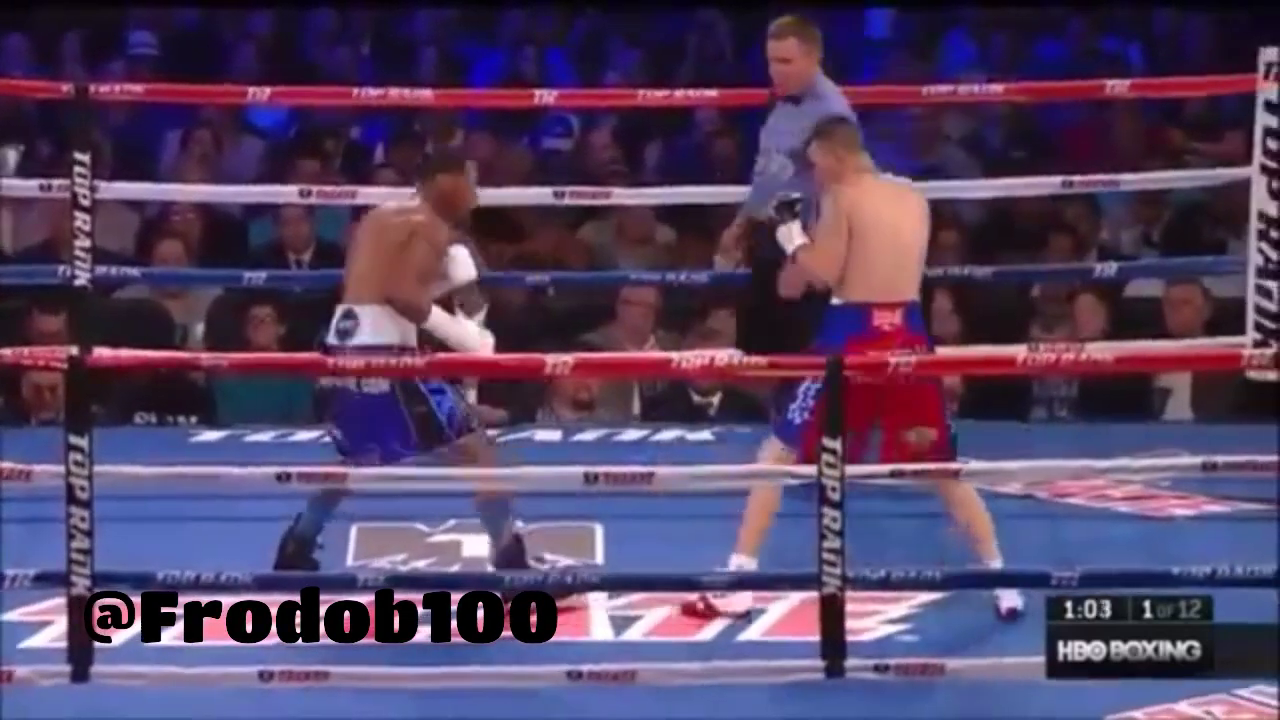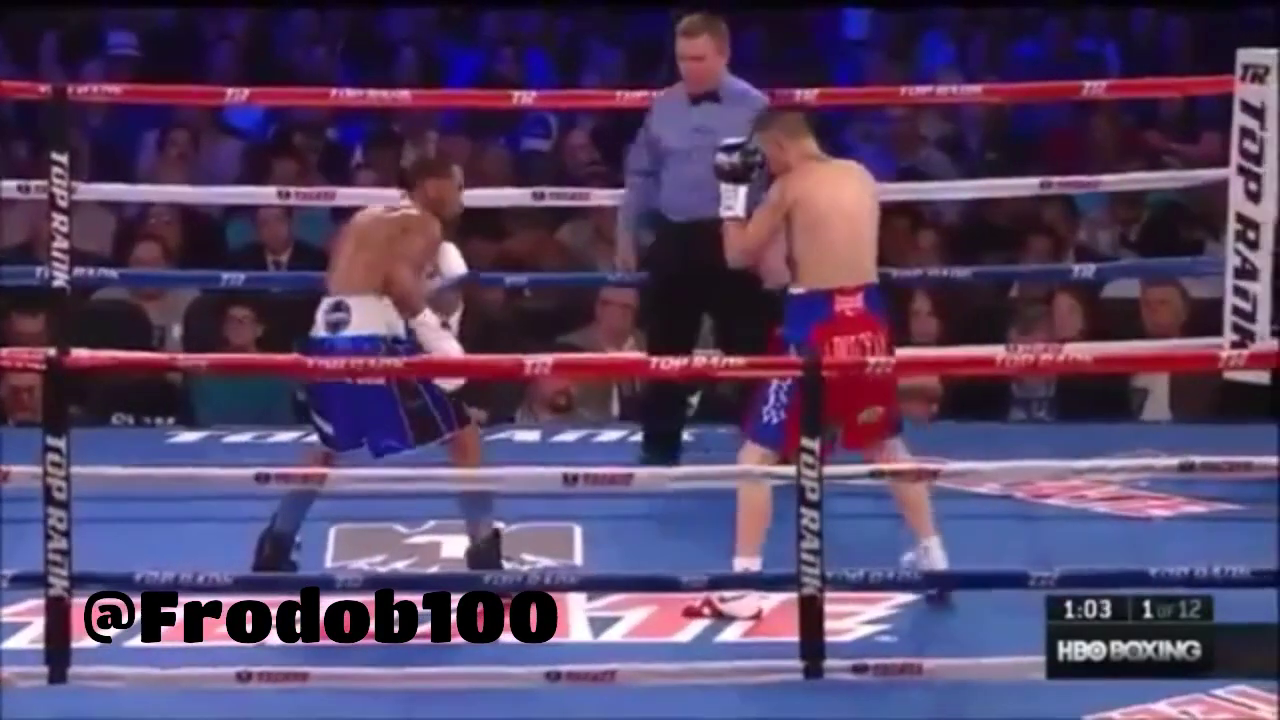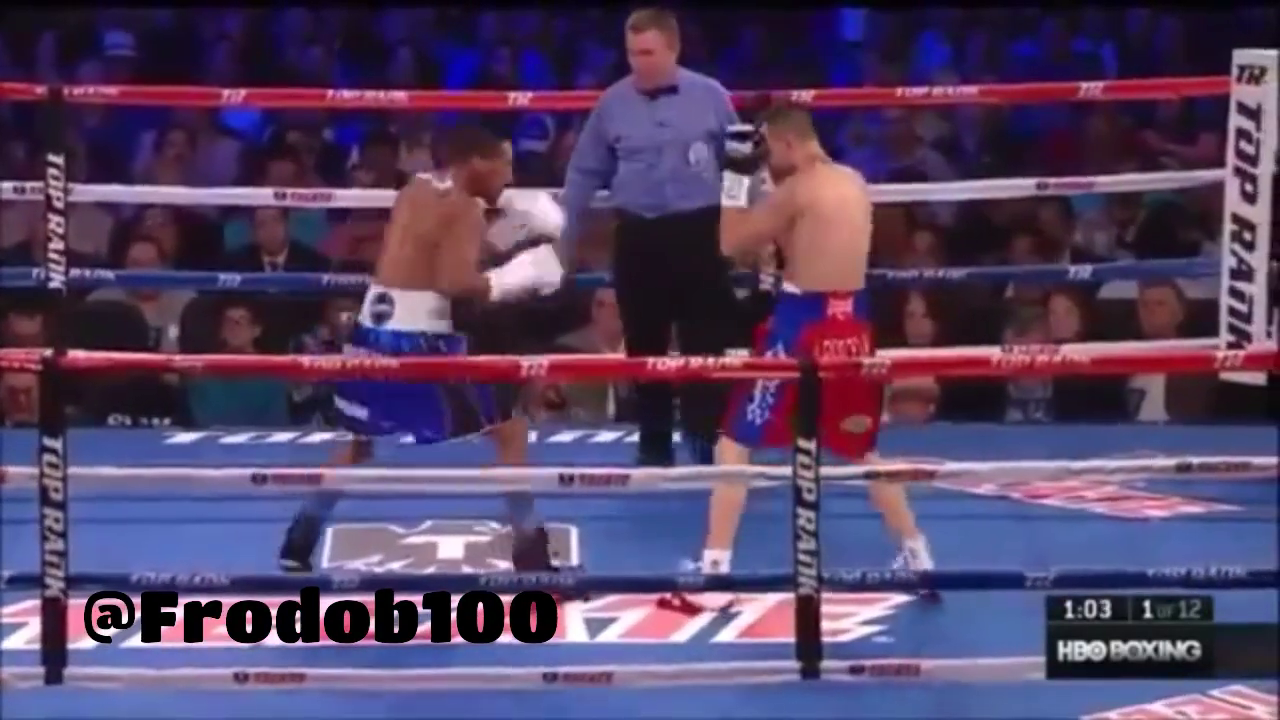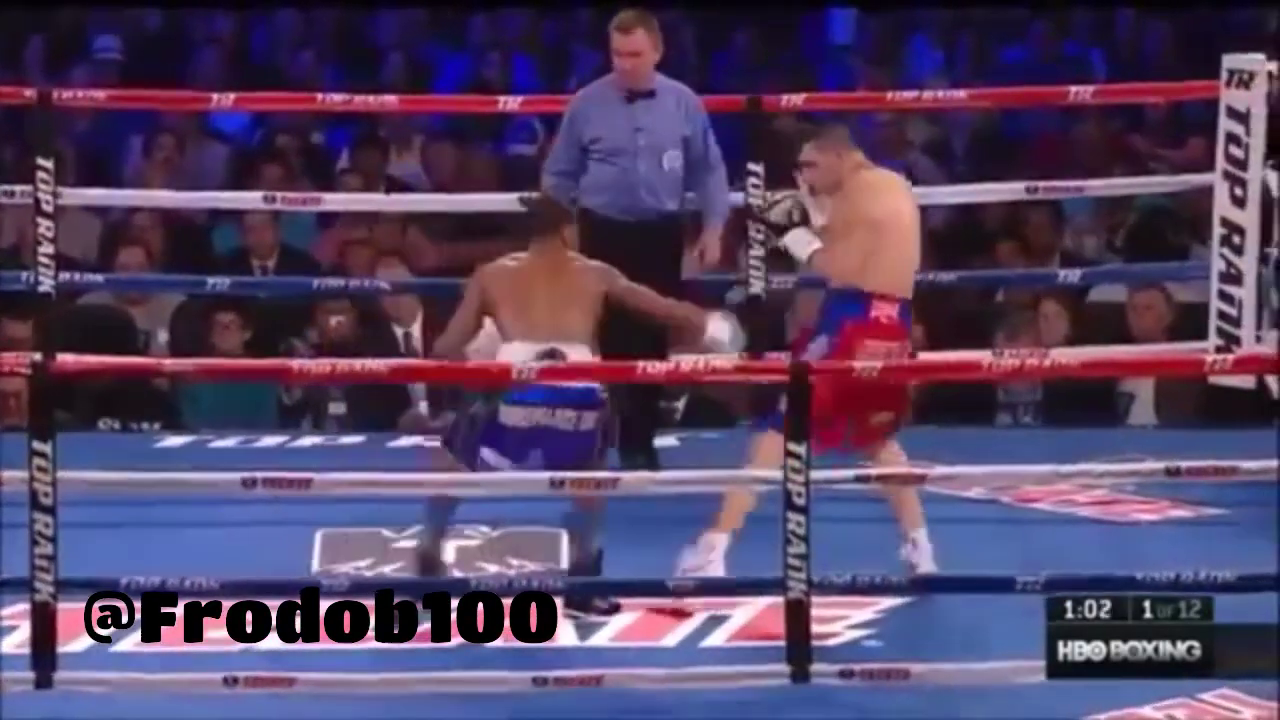
dt=0.4s
person 1, frame 1
left shoulder: (842, 197)
right shoulder: (913, 197)
left elbow: (825, 274)
left wrist: (790, 229)
left hip: (852, 338)
right hip: (907, 338)
left knee: (777, 455)
right knee: (943, 466)
right ankle: (1002, 584)
person 1, frame 2
left shoulder: (791, 186)
right shoulder: (860, 176)
left elbow: (739, 256)
left wrist: (732, 189)
left hip: (815, 327)
right hip: (868, 323)
left knee: (757, 455)
right knee: (886, 442)
left ankle: (742, 587)
right ankle: (932, 555)
person 1, frame 3
left shoulder: (796, 188)
right shoulder: (854, 183)
left elbow: (733, 245)
left wrist: (735, 175)
left hip: (802, 328)
right hip: (851, 326)
left knee: (733, 448)
right knee: (860, 452)
left ankle: (713, 572)
right ankle: (917, 559)
person 1, frame 4
left shoulder: (856, 192)
right shoulder: (896, 187)
left elbow: (841, 270)
left wrist: (795, 234)
right wrist: (813, 208)
left hip: (849, 328)
right hip: (892, 331)
left knee: (773, 441)
right knee: (879, 441)
left ankle: (710, 560)
right ankle: (919, 553)
person 2, frame 1
left shoulder: (829, 111)
right shoulder: (782, 109)
right wrist: (742, 223)
right hip: (769, 239)
left knee: (790, 342)
right knee: (753, 338)
person 2, frame 2
left shoulder: (754, 107)
right shoulder: (663, 106)
right elbow: (642, 175)
right wrist: (626, 231)
right hip: (674, 241)
left knee: (747, 351)
right knee: (665, 349)
right ankle: (659, 446)
person 2, frame 3
left shoulder: (710, 96)
right shoulder: (612, 104)
right elbow: (585, 173)
right wrist: (563, 232)
left hip: (698, 232)
right hip: (639, 236)
left knee: (704, 343)
right knee: (644, 345)
left ankle: (708, 440)
right ankle: (655, 444)
person 2, frame 4
left shoulder: (684, 103)
right shoulder: (586, 103)
left elbow: (709, 170)
right elbow: (560, 175)
left wrist: (713, 226)
left hip: (661, 236)
right hip: (603, 235)
left knee: (651, 341)
right knee: (614, 342)
left ankle: (639, 440)
right ankle: (632, 443)
person 3, frame 1
left shoulder: (381, 217)
right shoulder: (432, 227)
right elbow: (399, 292)
left wrist: (443, 277)
right wrist: (455, 329)
left hip: (342, 348)
right hip: (384, 353)
left knee: (356, 457)
right knee: (474, 447)
left ankle: (296, 550)
right ankle: (512, 566)
person 3, frame 2
left shoulder: (365, 219)
right shoulder: (424, 223)
right elbow: (398, 278)
left wrist: (430, 273)
right wrist: (439, 340)
left hip: (325, 339)
right hip: (374, 343)
left knee: (330, 449)
right knee: (464, 440)
left ankle: (274, 549)
right ankle: (484, 557)
person 3, frame 3
left shoulder: (418, 189)
right shoulder: (466, 207)
right elbow: (450, 281)
right wrist: (521, 275)
left hip: (372, 329)
right hip: (421, 337)
left knee: (362, 440)
right knee: (509, 431)
left ankle: (301, 538)
right ankle: (529, 551)
person 3, frame 4
left shoulder: (491, 276)
right shoulder: (593, 273)
left elbow: (448, 349)
right elbow: (662, 308)
left wrist: (476, 350)
right wrist: (710, 325)
left hip: (515, 388)
right hip: (578, 391)
left knee: (459, 463)
left ankle: (430, 557)
right ankle: (584, 583)
